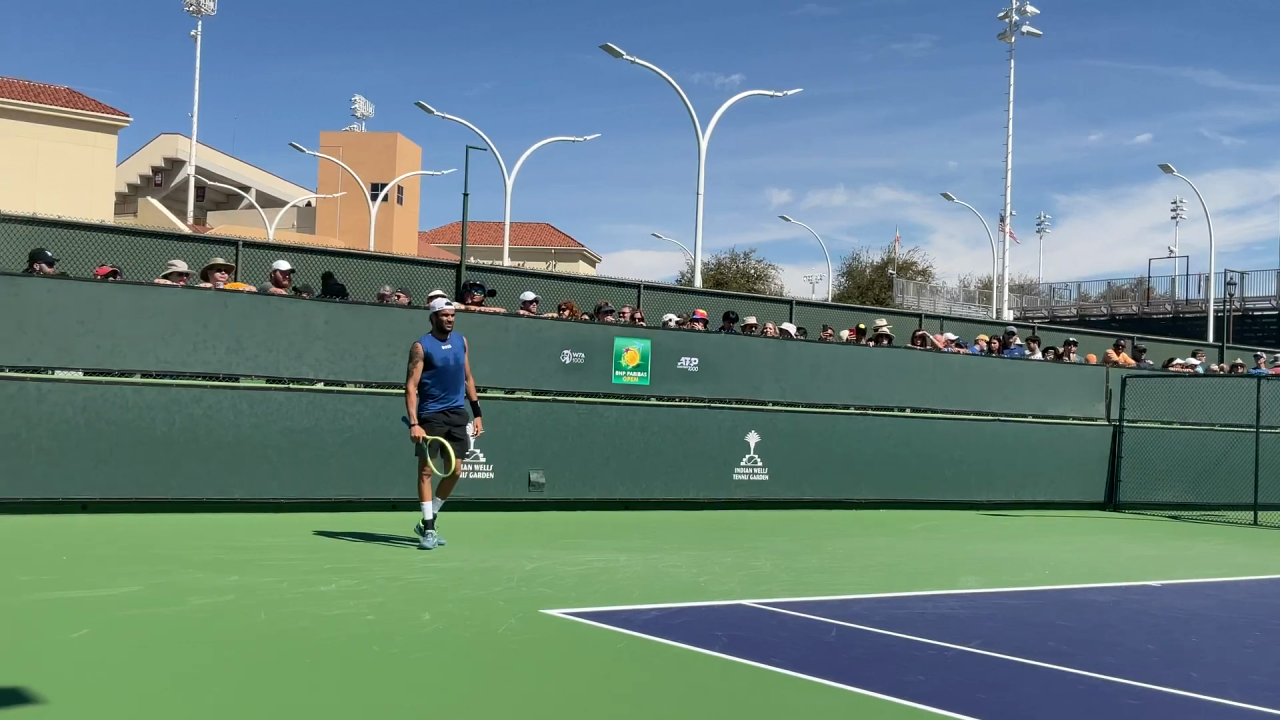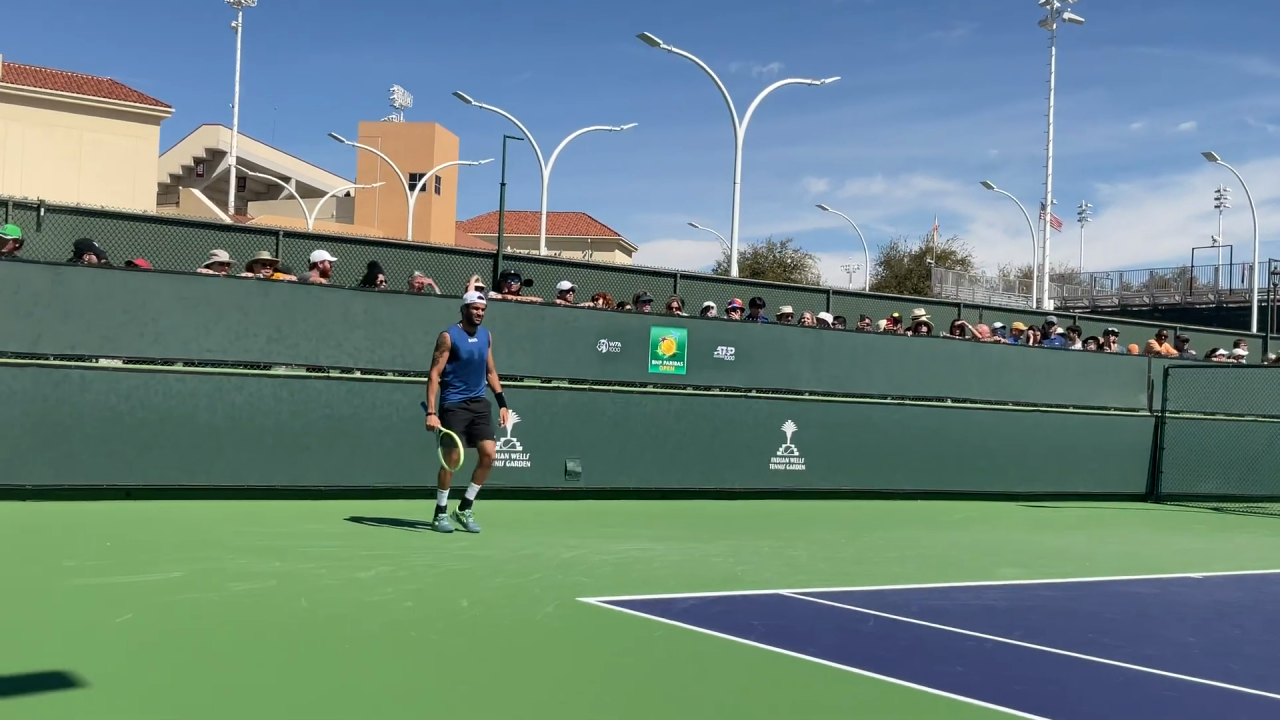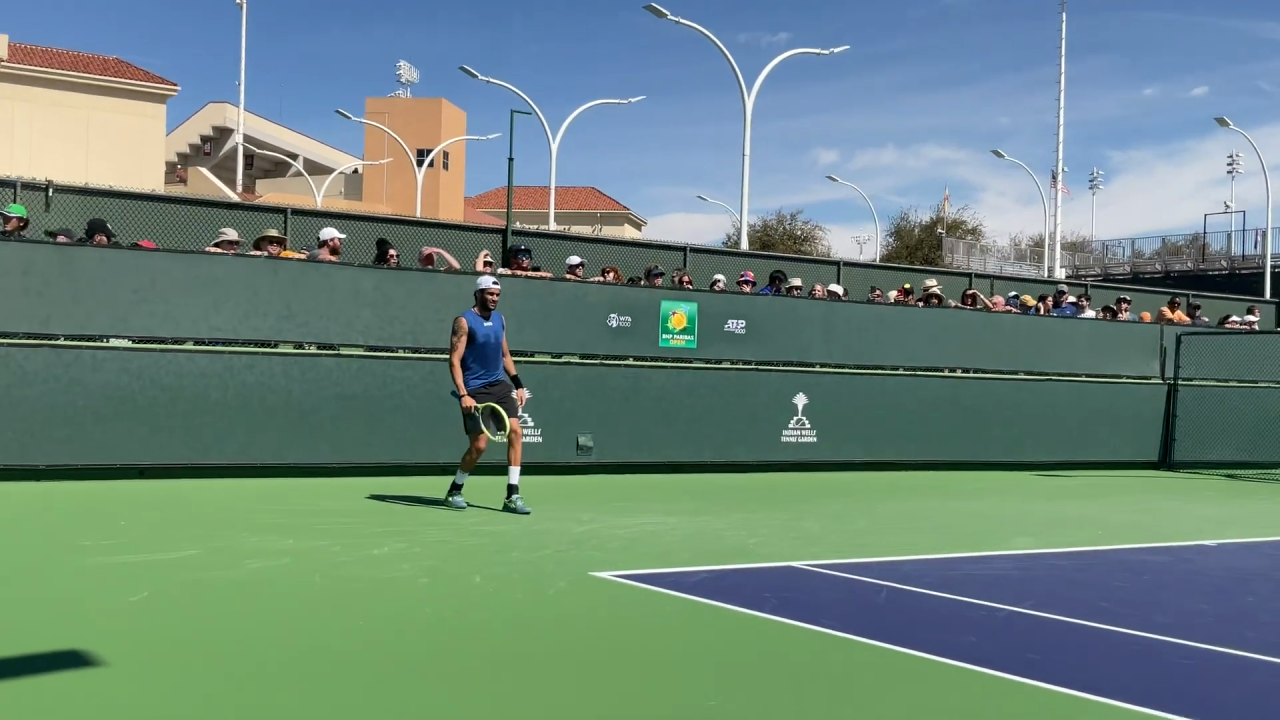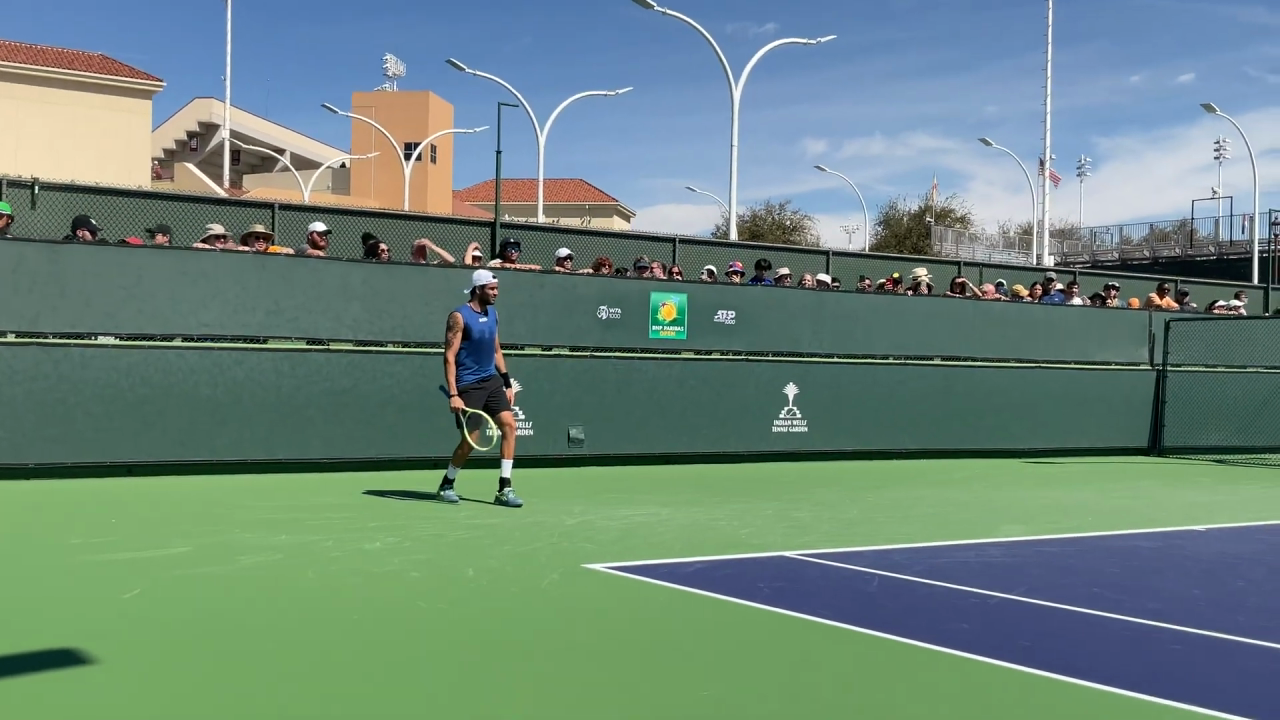
dt=0.7s
person 1, frame 1
left shoulder: (461, 341)
right shoulder: (421, 346)
left elbow: (468, 378)
right elbow: (411, 387)
left wrist: (477, 412)
right wrist: (413, 423)
left hip: (458, 414)
right hip: (431, 416)
left knee: (454, 472)
right knee: (426, 471)
left ankle: (428, 522)
right ankle: (430, 529)
person 1, frame 2
left shoulder: (486, 335)
right shoulder: (448, 337)
right elbow: (434, 375)
left wrist: (502, 403)
right wrist: (431, 412)
left hip: (479, 404)
right hip: (454, 405)
left knee: (489, 456)
right knee: (452, 459)
left ankle: (464, 508)
right ankle: (440, 514)
person 1, frame 3
left shoulder: (499, 319)
right shoulder: (464, 321)
right elbow: (455, 361)
left wrist: (518, 384)
right wrist: (463, 394)
left hip: (499, 386)
right hip: (475, 390)
left knee: (515, 433)
right knee: (479, 445)
left ankle: (512, 496)
right ankle: (454, 490)
person 1, frame 4
left shoulder: (493, 314)
right shoulder: (459, 317)
right elbow: (449, 357)
left wrist: (507, 383)
right wrist: (453, 394)
left hip: (492, 381)
right hip: (468, 385)
left knee: (509, 426)
right knee: (469, 440)
left ankle: (504, 490)
right ankle: (446, 485)
